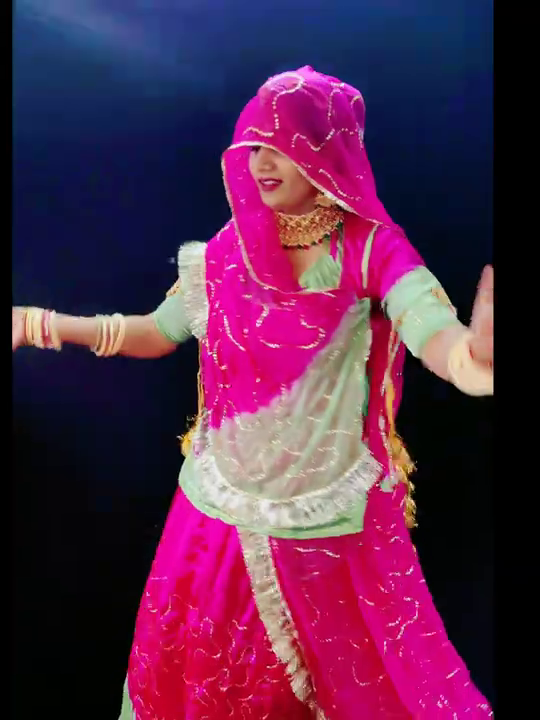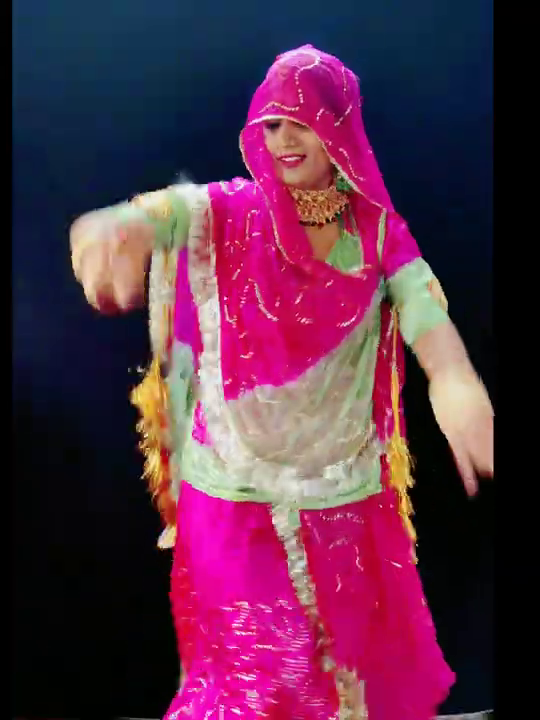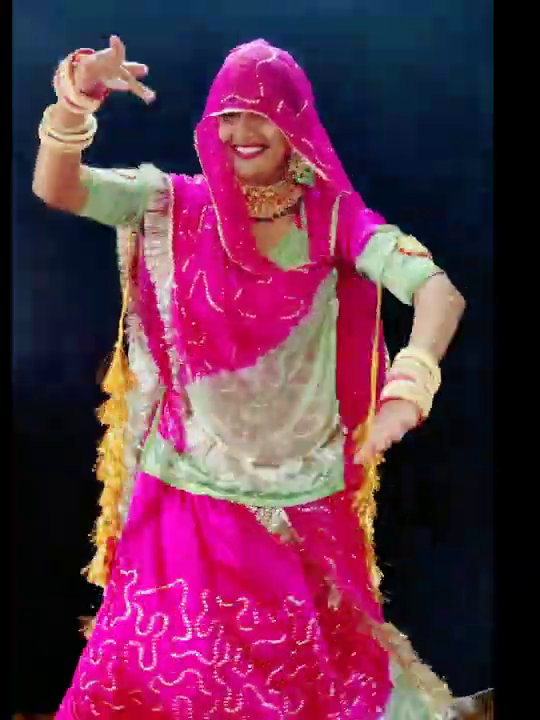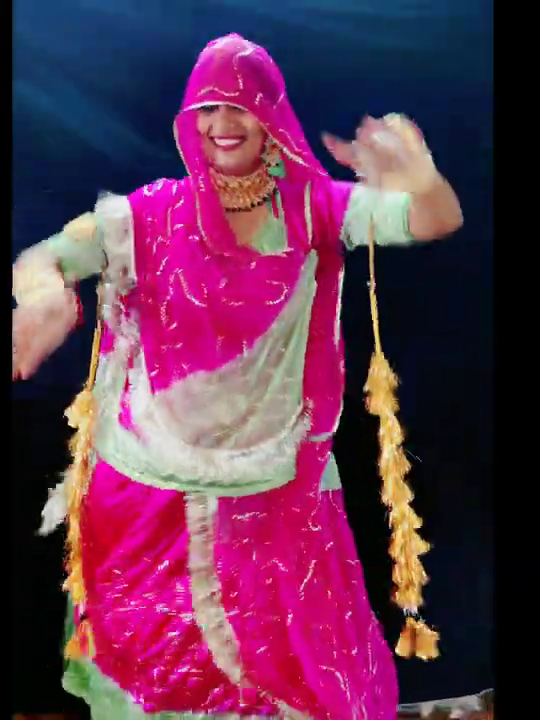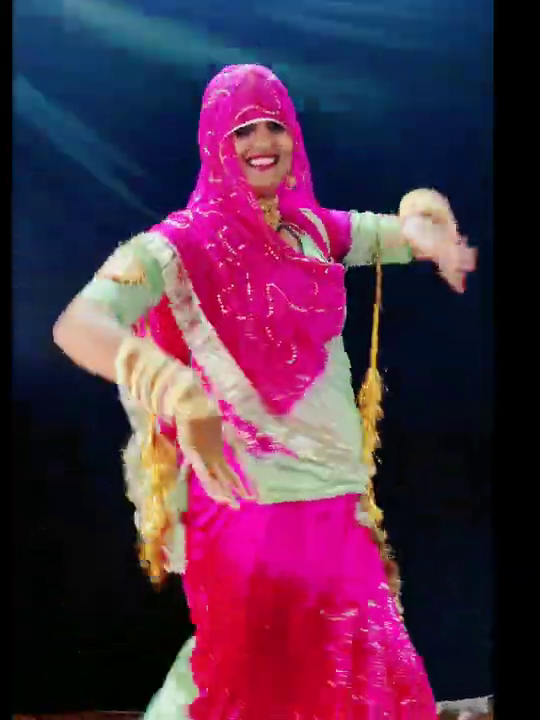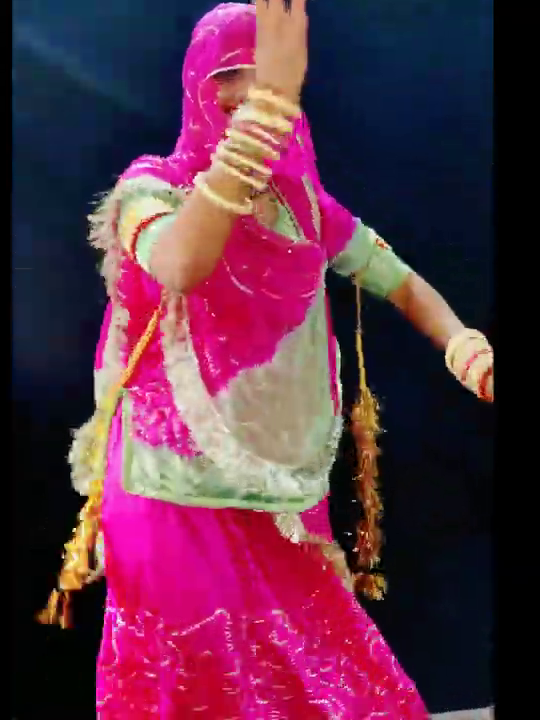
dt=0.5s
person 1, frame 1
left shoulder: (374, 247)
right shoulder: (225, 252)
left elbow: (437, 336)
right elbow: (158, 333)
left wrist: (478, 354)
right wrist: (53, 326)
left hip: (333, 510)
right hip: (222, 504)
person 1, frame 2
left shoulder: (378, 230)
right shoulder: (216, 213)
left elbow: (433, 331)
right elbow: (97, 228)
left wrist: (464, 400)
right wrist: (103, 242)
left hip: (341, 488)
right hip: (232, 487)
left knee: (356, 641)
right knee: (251, 656)
person 1, frame 3
left shoulder: (338, 217)
right shoulder: (175, 204)
left elbow: (437, 289)
right elbow: (57, 188)
left wrist: (416, 366)
right wrist: (72, 107)
left hip: (302, 484)
right hip: (184, 480)
left knee: (317, 653)
right knee: (162, 661)
person 1, frame 4
left shoulder: (314, 205)
right shoulder: (150, 212)
left elbow: (438, 218)
right elbow: (39, 262)
left wrist: (412, 171)
right wrist: (45, 294)
left hip: (276, 478)
right hip: (156, 475)
left knee: (298, 646)
right knee: (151, 639)
person 1, frame 5
left shoulder: (315, 228)
right shoulder: (180, 243)
left elbow: (412, 237)
right elbow: (77, 327)
left wrist: (429, 216)
right wrist: (171, 389)
left hip: (324, 485)
right hip: (255, 495)
left knee: (347, 659)
person 1, frame 6
left shoulder: (307, 202)
right shoulder: (153, 185)
left elbow: (401, 282)
right elbow: (181, 266)
left wrist: (470, 349)
right wrist: (268, 108)
left hip: (279, 485)
right hip: (176, 488)
left knee: (314, 658)
